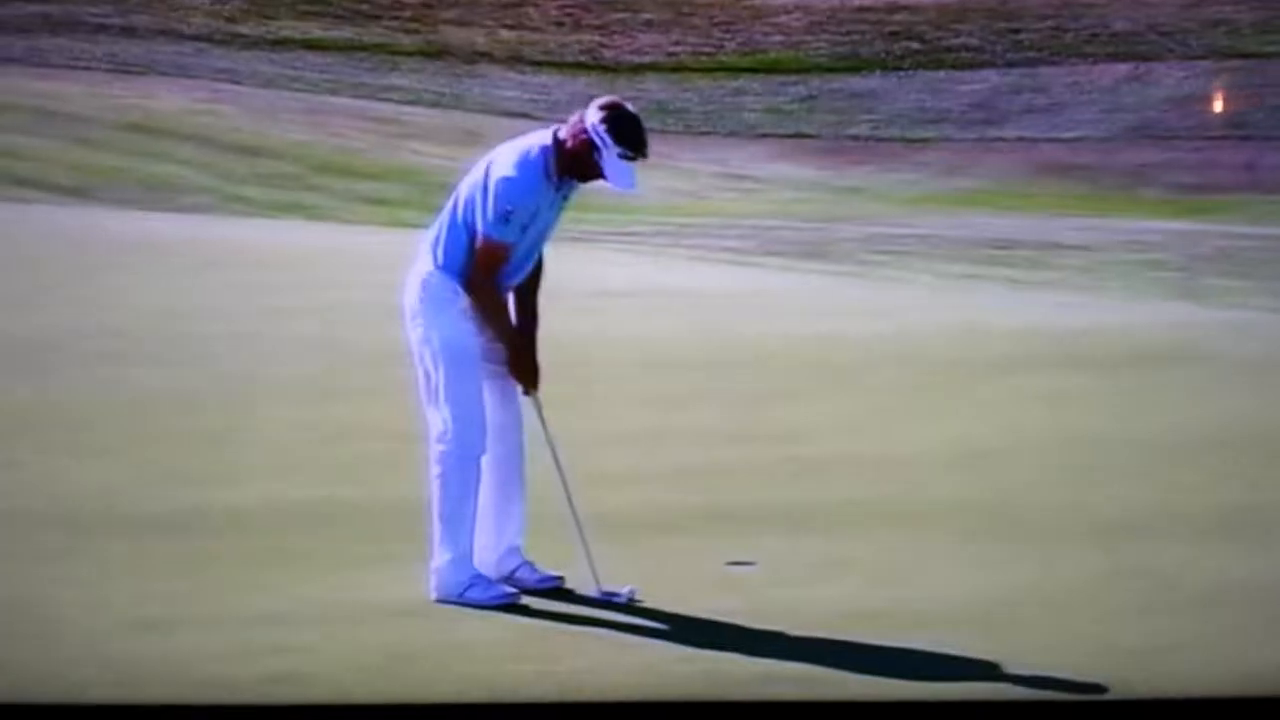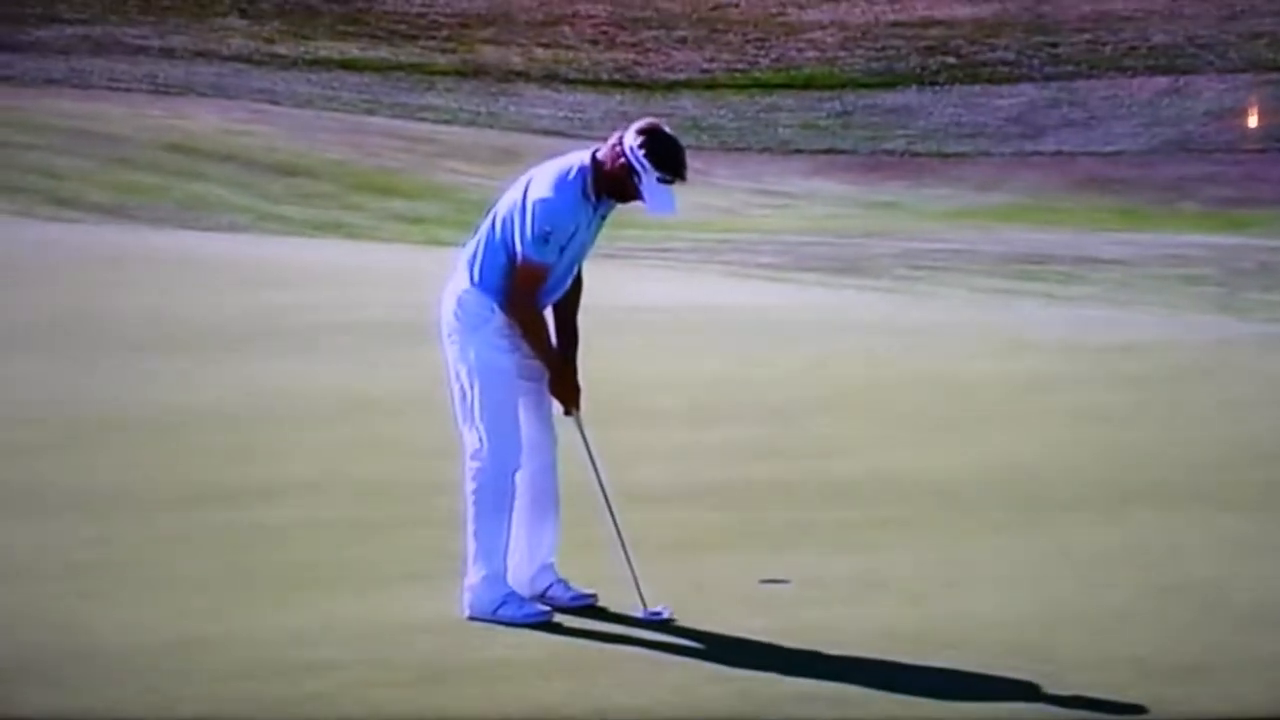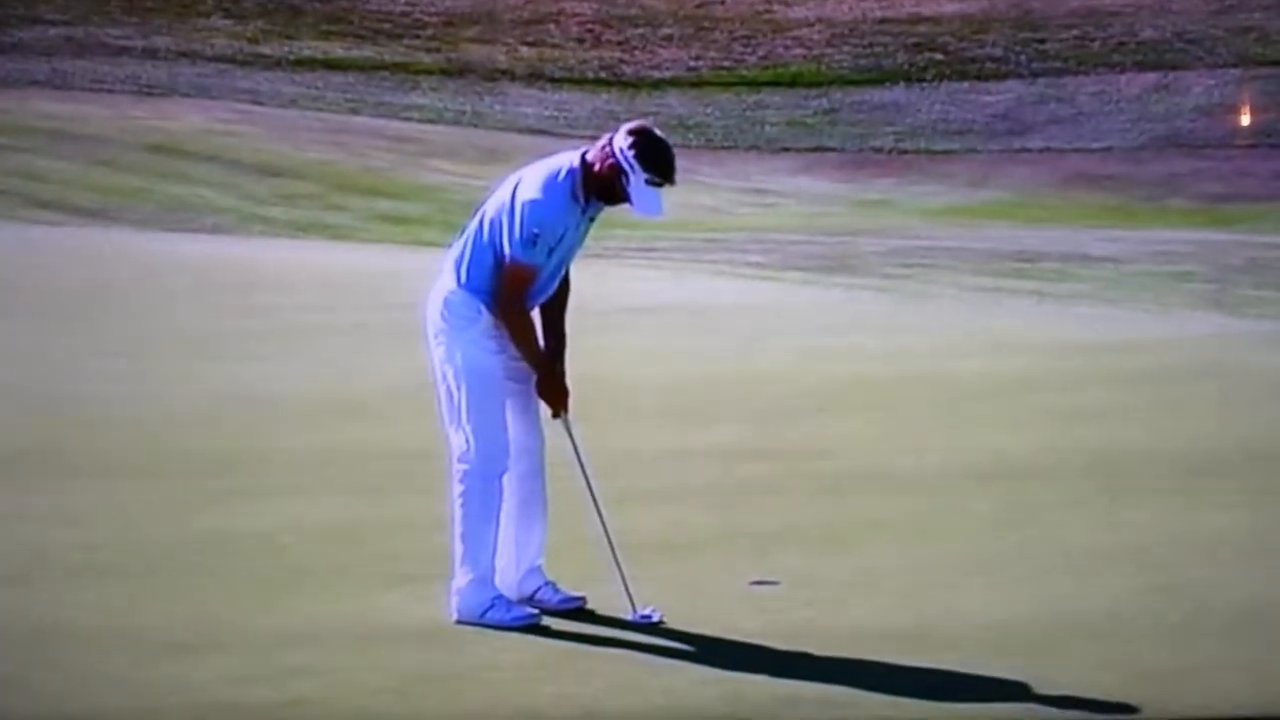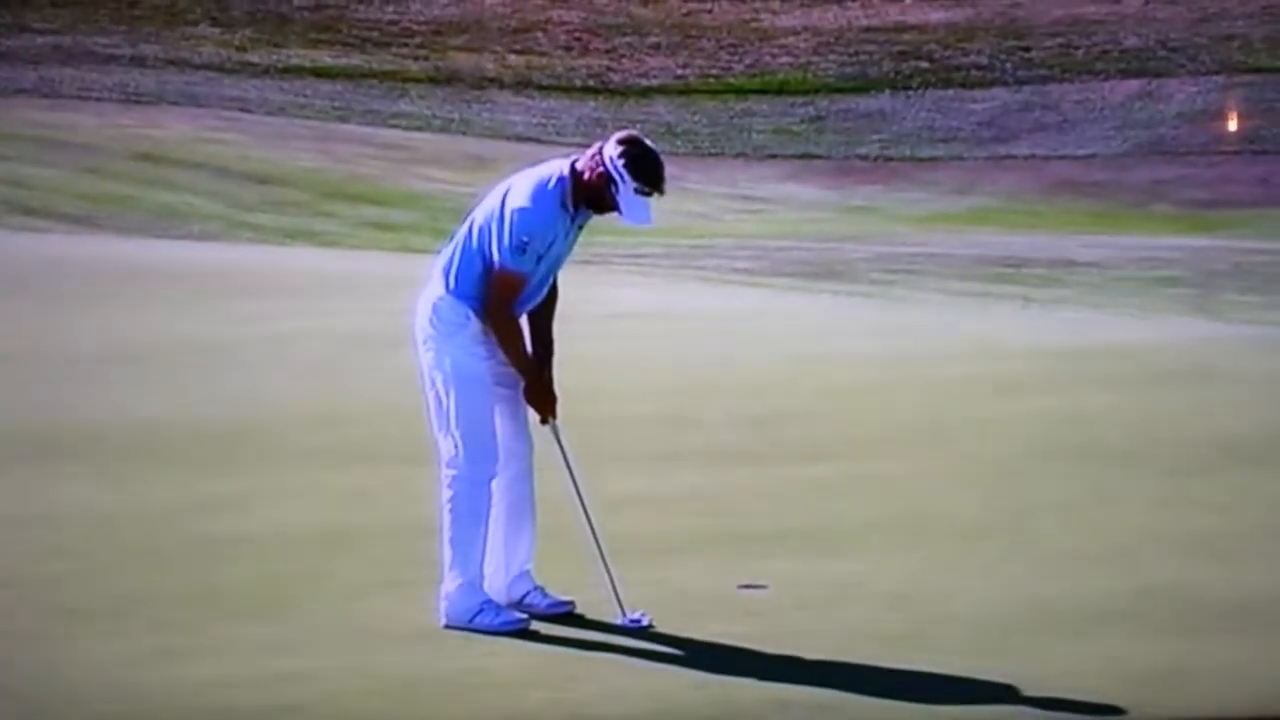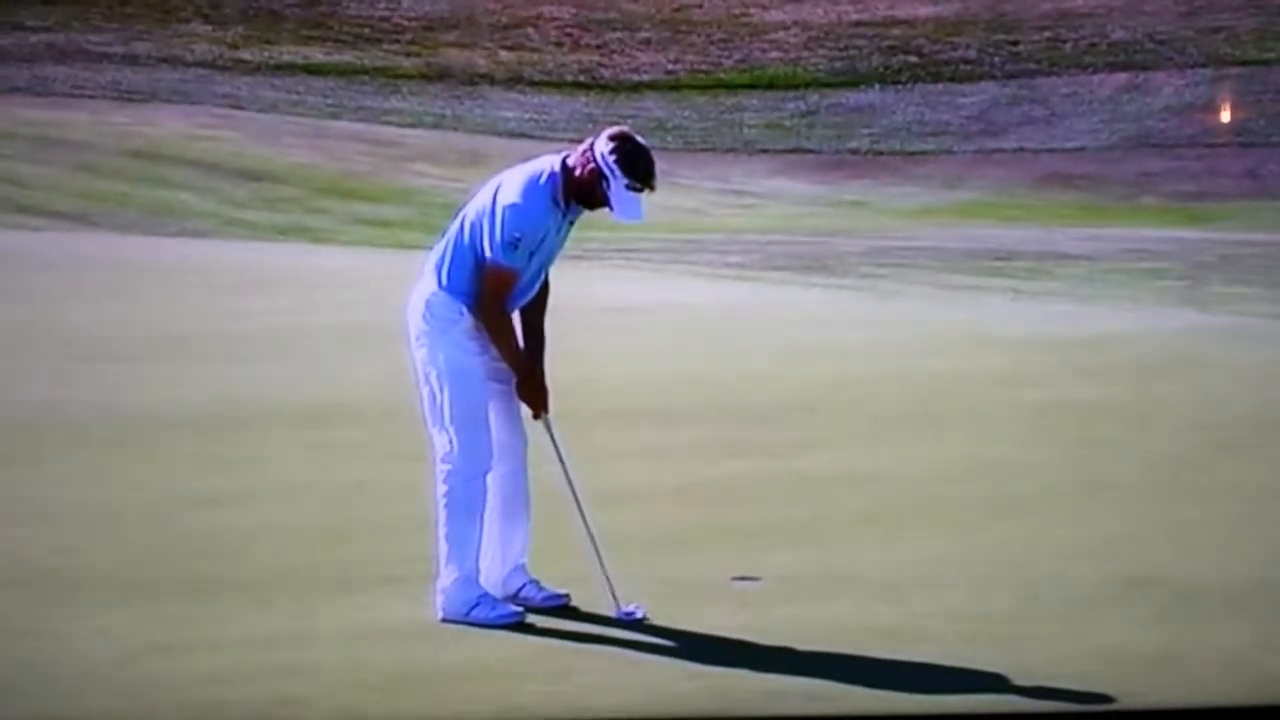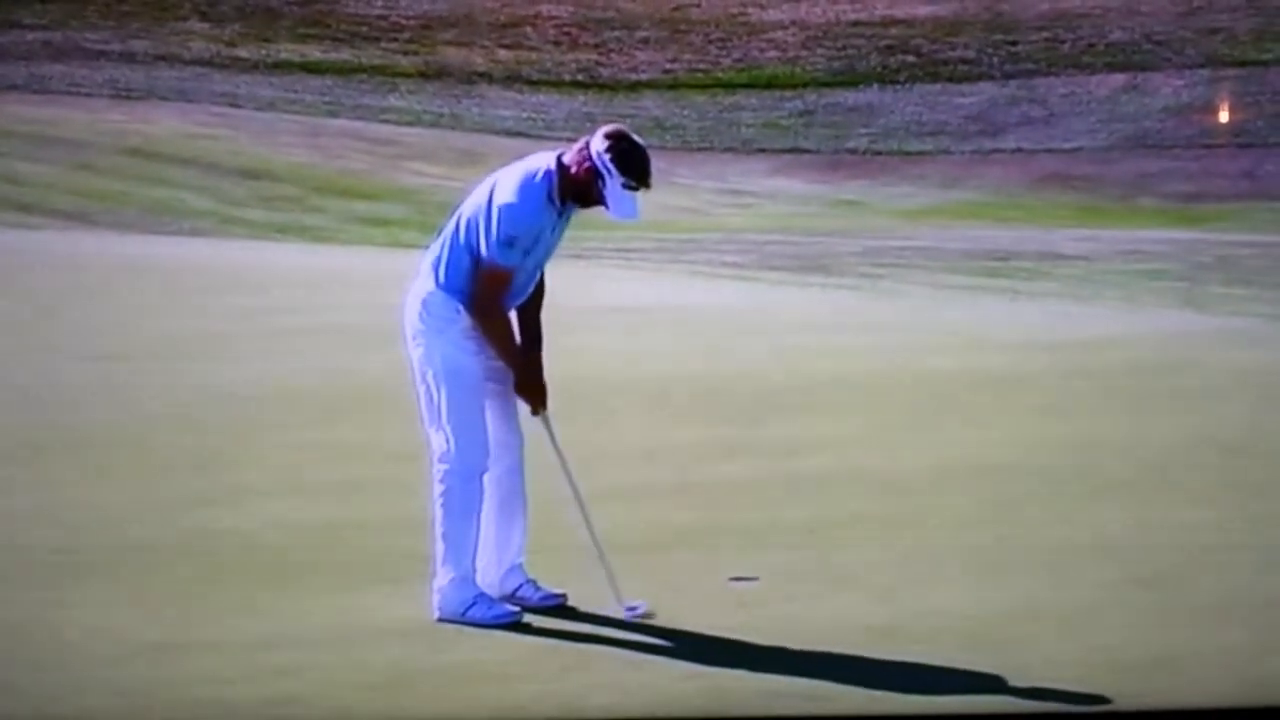
dt=0.7s
person 1, frame 1
left shoulder: (562, 171)
right shoulder: (518, 177)
right elbow: (481, 277)
left wrist: (527, 339)
right wrist: (515, 349)
left hip: (479, 297)
right hip: (445, 295)
left knee: (504, 432)
right knee: (462, 436)
left ankle: (500, 558)
right ankle: (453, 573)
person 1, frame 2
left shoulder: (600, 190)
right shoulder: (555, 197)
right elbow: (522, 298)
left wrist: (569, 358)
right wrist: (557, 369)
left hip: (513, 316)
right hip: (480, 312)
left knee: (538, 450)
right knee: (497, 454)
left ankle: (533, 576)
right ankle: (486, 590)
person 1, frame 3
left shoulder: (588, 192)
right shoulder: (545, 198)
right elbow: (510, 299)
left wrist: (557, 360)
right wrist: (545, 372)
left hip: (500, 316)
right hip: (467, 315)
left knee: (525, 452)
right knee: (484, 456)
left ankle: (521, 578)
right ankle: (474, 593)
person 1, frame 4
left shoulder: (577, 199)
right shoulder: (535, 206)
right elbow: (499, 305)
left wrist: (544, 366)
right wrist: (532, 378)
left hip: (488, 323)
right hip: (456, 320)
left knee: (514, 457)
right knee: (473, 461)
left ankle: (510, 582)
right ankle: (462, 597)
person 1, frame 5
left shoulder: (568, 195)
right shoulder: (525, 203)
right elbow: (492, 301)
left wrist: (535, 363)
right wrist: (525, 373)
left hip: (481, 318)
right hip: (449, 316)
left knee: (508, 452)
right knee: (468, 457)
left ankle: (506, 577)
right ankle: (458, 592)
person 1, frame 6
left shoulder: (562, 192)
right shoulder: (521, 202)
right elbow: (487, 299)
left wrist: (533, 356)
right wrist: (523, 370)
left hip: (478, 318)
right hip: (446, 315)
left knee: (504, 451)
right knee: (464, 456)
left ankle: (502, 576)
right ankle: (455, 591)
